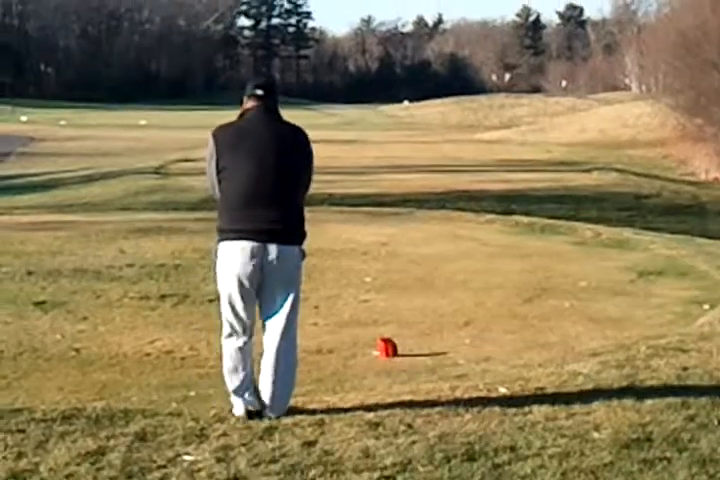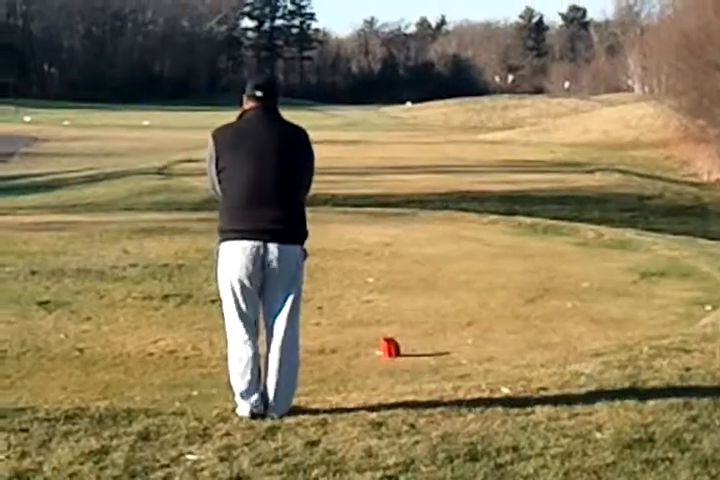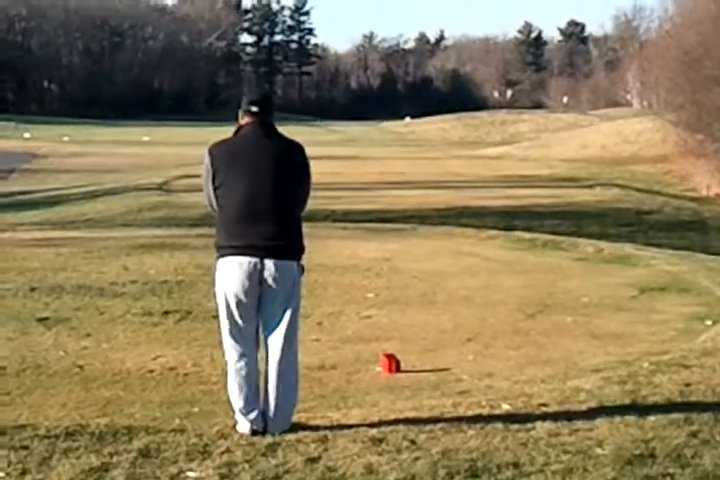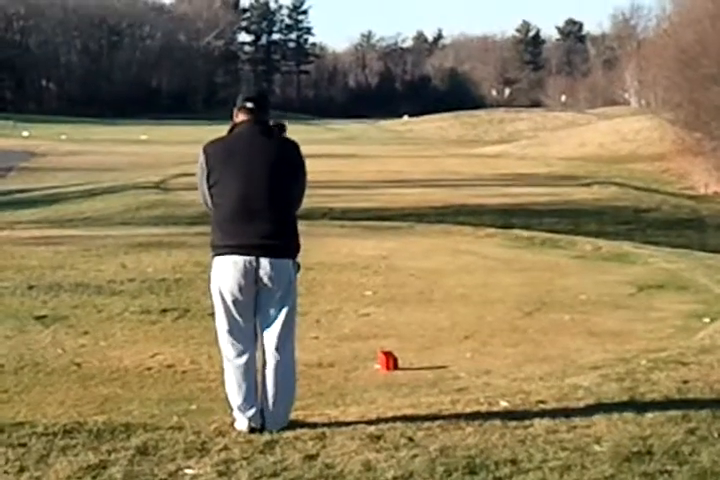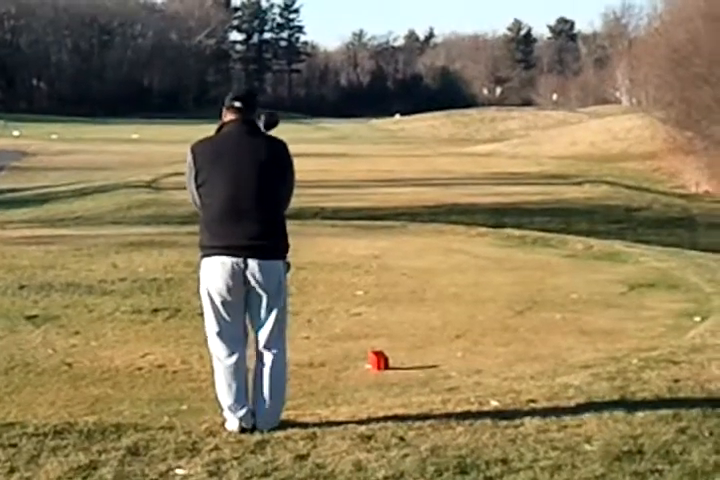
dt=0.2s
person 1, frame 1
left shoulder: (222, 136)
right shoulder: (297, 138)
left elbow: (216, 188)
right elbow: (302, 188)
left hip: (237, 241)
right hip: (284, 243)
left knee: (236, 328)
right knee: (280, 328)
left ankle: (243, 401)
right ankle: (274, 404)
person 1, frame 2
left shoulder: (222, 137)
right shoulder: (297, 137)
left elbow: (217, 188)
right elbow: (303, 188)
left hip: (238, 242)
right hip: (286, 243)
left knee: (241, 329)
right knee: (282, 328)
left ankle: (249, 402)
right ankle: (277, 404)
person 1, frame 3
left shoulder: (218, 153)
right shoulder: (293, 152)
left elbow: (214, 204)
right elbow: (299, 203)
left hip: (235, 258)
right hip: (283, 258)
left knee: (240, 346)
right knee: (281, 345)
left ankle: (249, 419)
right ankle: (277, 421)
person 1, frame 4
left shoulder: (213, 152)
right shoulder: (289, 150)
left elbow: (210, 202)
right elbow: (295, 201)
left hip: (231, 257)
right hip: (278, 256)
left knee: (237, 343)
right knee: (279, 344)
left ankle: (247, 417)
right ankle: (276, 417)
person 1, frame 5
left shoulder: (200, 151)
right shoulder: (276, 150)
left elbow: (198, 201)
right elbow: (284, 199)
left hip: (219, 257)
right hip: (267, 257)
left knee: (227, 343)
right knee: (270, 343)
left ankle: (238, 417)
right ankle: (266, 418)
